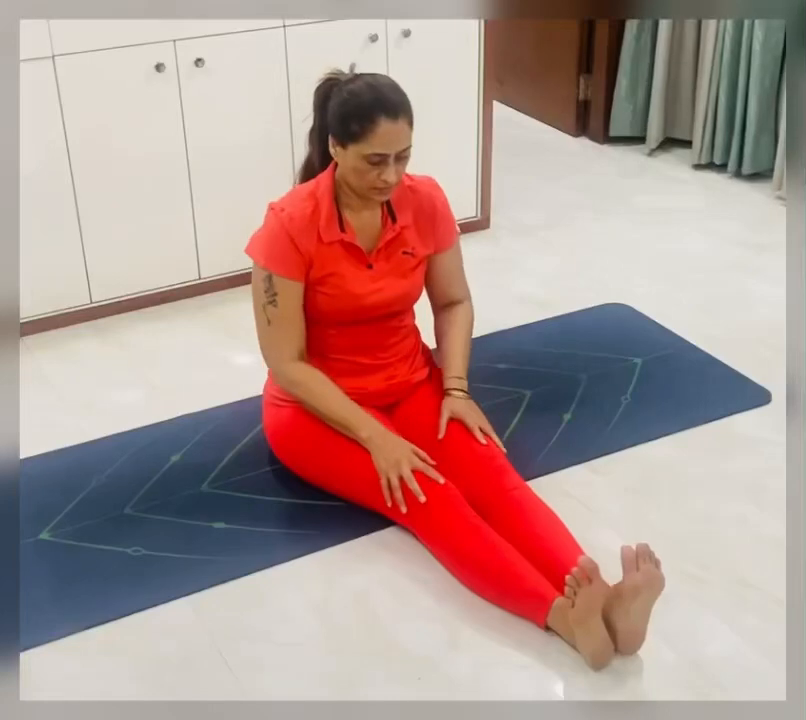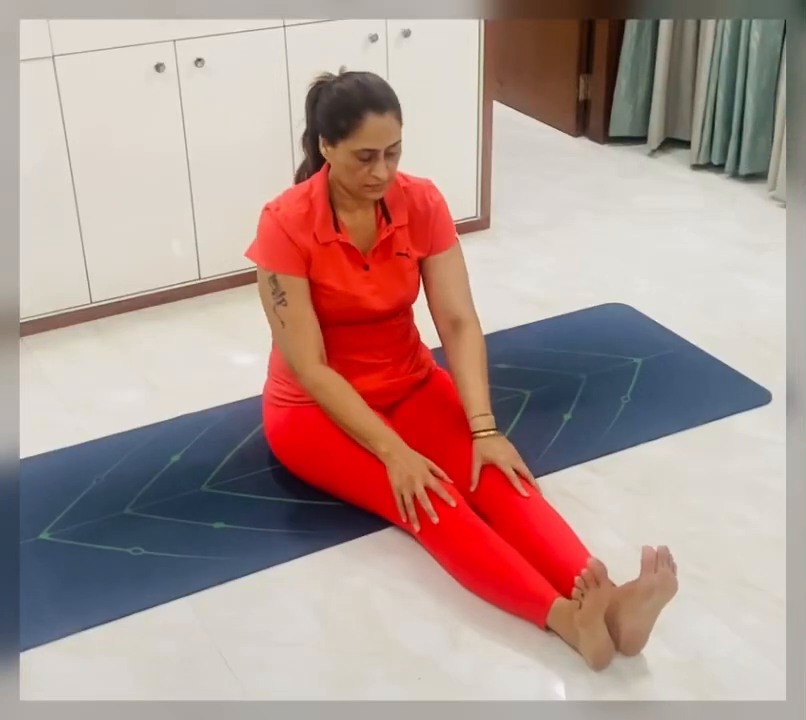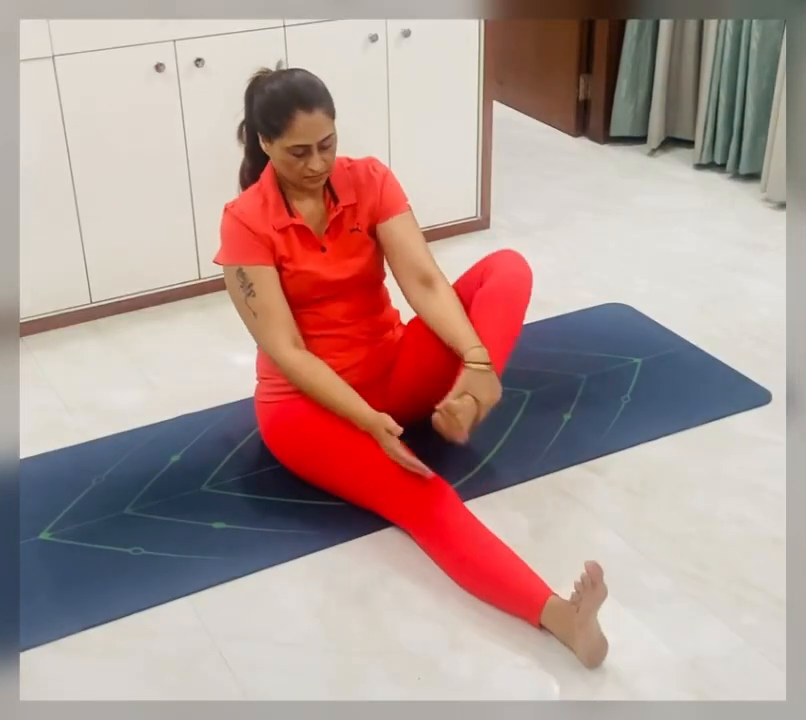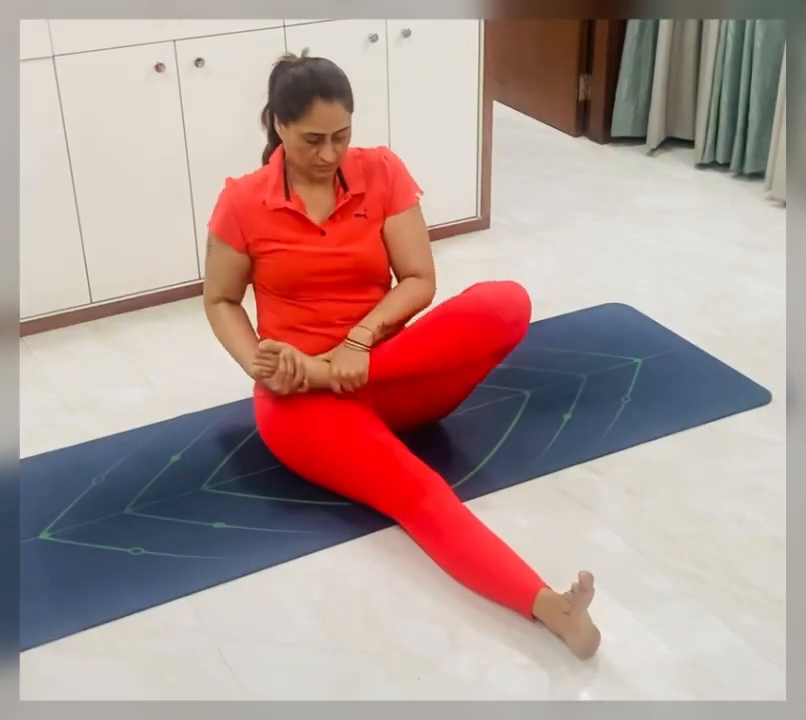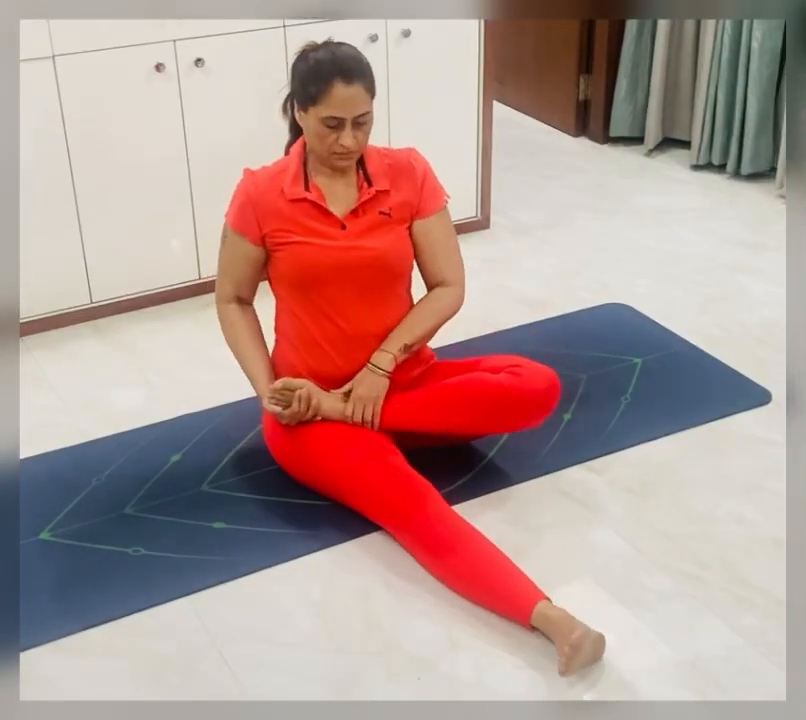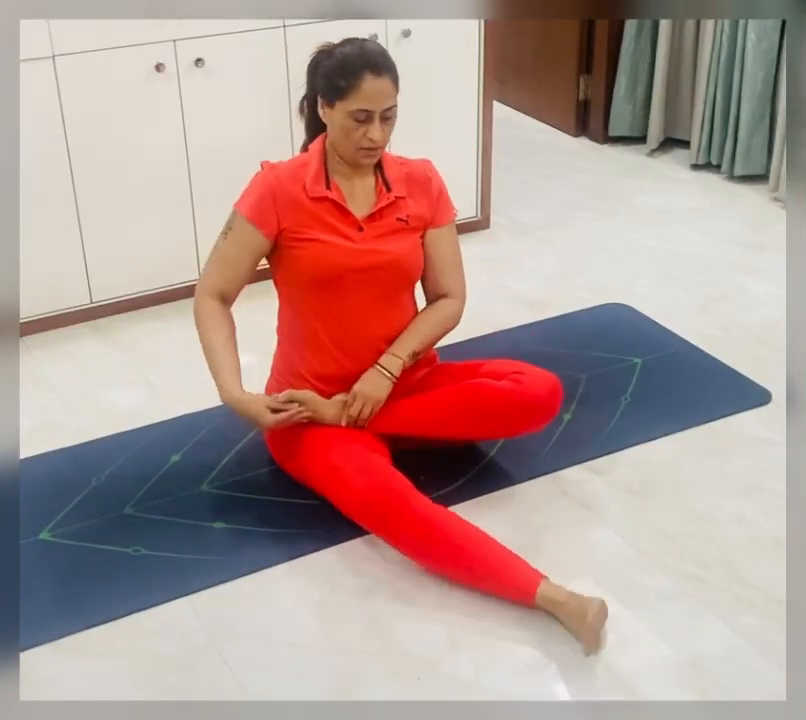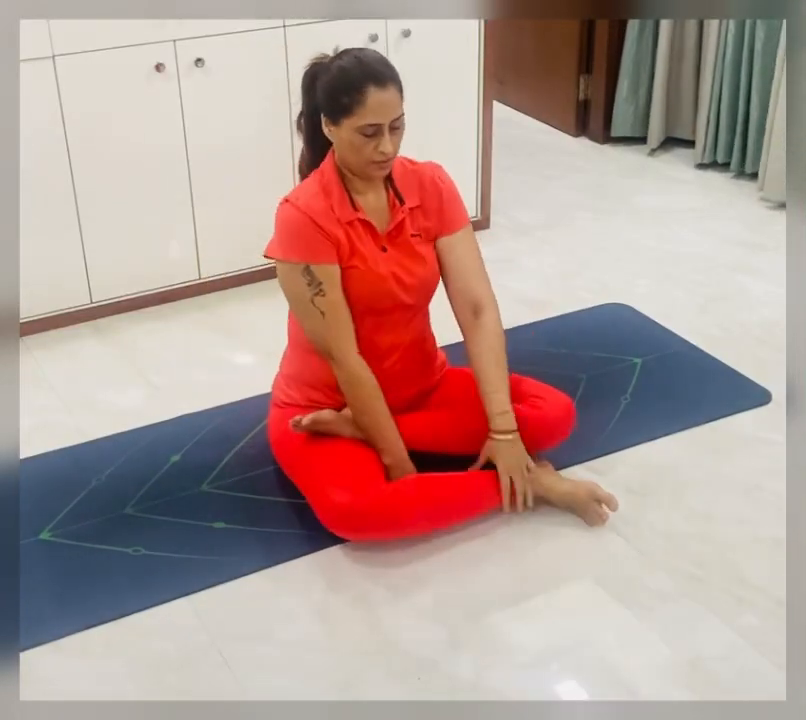
dt=0.7s
person 1, frame 1
left shoulder: (425, 201)
right shoulder: (290, 224)
left elbow: (454, 301)
right elbow: (285, 363)
left wrist: (456, 389)
right wrist: (375, 438)
left hip: (411, 384)
right hip: (317, 409)
left knee: (493, 476)
right knee: (430, 500)
left ankle: (601, 596)
right ankle: (565, 617)
person 1, frame 2
left shoulder: (422, 202)
right shoulder: (284, 226)
left elbow: (459, 323)
right elbow: (310, 367)
left wrist: (485, 430)
right wrist: (393, 453)
left hip: (409, 384)
right hip: (314, 410)
left knee: (497, 478)
right knee: (431, 503)
left ankle: (605, 599)
right ankle: (565, 618)
person 1, frame 3
left shoulder: (369, 180)
right shoulder: (246, 223)
left elbow: (423, 280)
right elbow: (285, 352)
left wrist: (477, 364)
right wrist: (370, 423)
left hip: (393, 367)
right hip: (306, 400)
left knee: (507, 268)
right knee: (424, 499)
left ankle: (464, 408)
right ankle: (555, 614)
person 1, frame 4
left shoulder: (382, 171)
right shoulder: (243, 203)
left elbow: (419, 281)
right elbow: (220, 301)
left wrist: (357, 343)
right wrist: (260, 368)
left hip: (392, 367)
right hip: (305, 399)
left knee: (507, 304)
right knee: (417, 493)
left ankle: (341, 373)
right ankle: (545, 605)
person 1, frame 5
left shoulder: (409, 173)
right shoulder: (261, 194)
left elbow: (448, 287)
right elbow: (232, 300)
left wrist: (381, 366)
right wrist: (268, 390)
left hip: (404, 379)
right hip: (313, 408)
left knee: (536, 389)
right knee: (415, 507)
left ankle: (345, 411)
person 1, frame 6
left shoulder: (422, 182)
right shoulder: (277, 189)
left elbow: (449, 298)
right elbow: (211, 297)
left wrist: (385, 370)
right wrist: (234, 393)
left hip: (406, 382)
right hip: (310, 396)
left knee: (539, 393)
right knee: (385, 497)
left ankle: (342, 426)
right ankle: (549, 595)
person 1, frame 7
left shoulder: (431, 186)
right shoulder: (303, 217)
left elbow: (478, 307)
right elbow: (342, 356)
left wrist: (503, 431)
right wrist: (397, 460)
left hip: (422, 386)
right hip: (323, 402)
left knee: (553, 415)
right knee: (351, 510)
left ankle: (360, 430)
right ankle: (529, 484)
